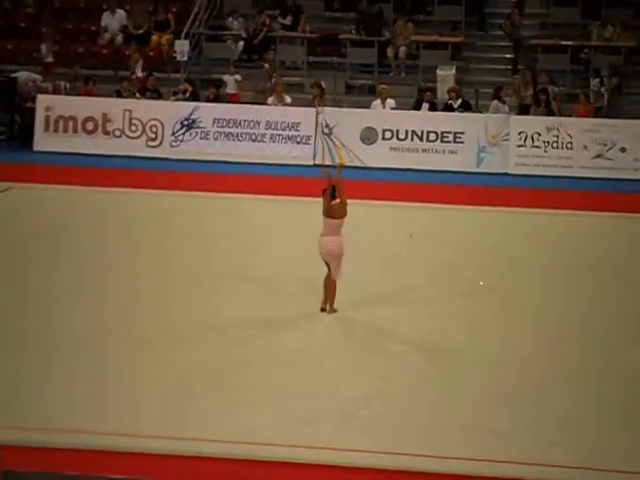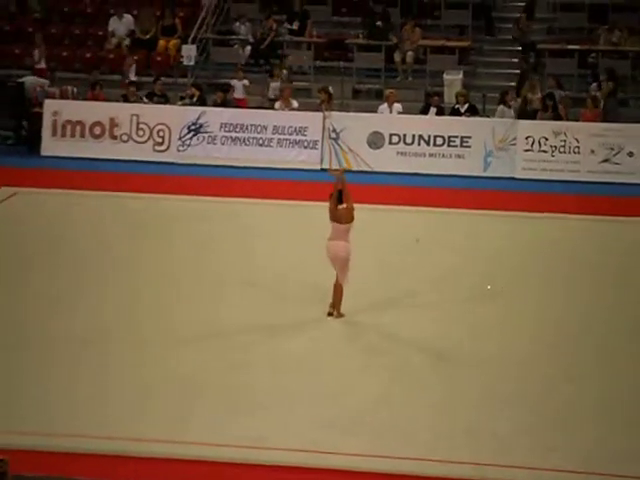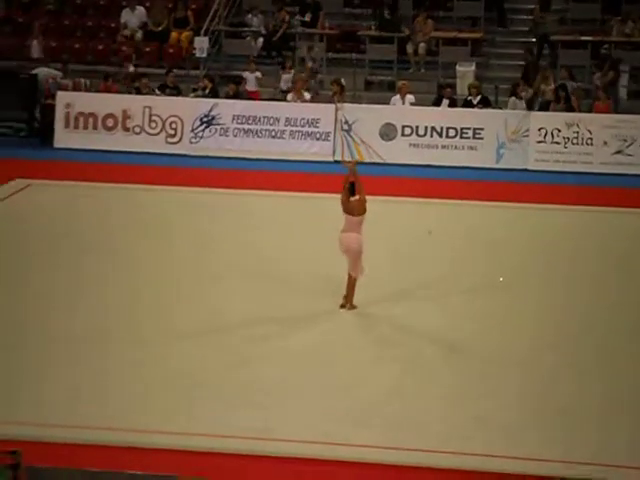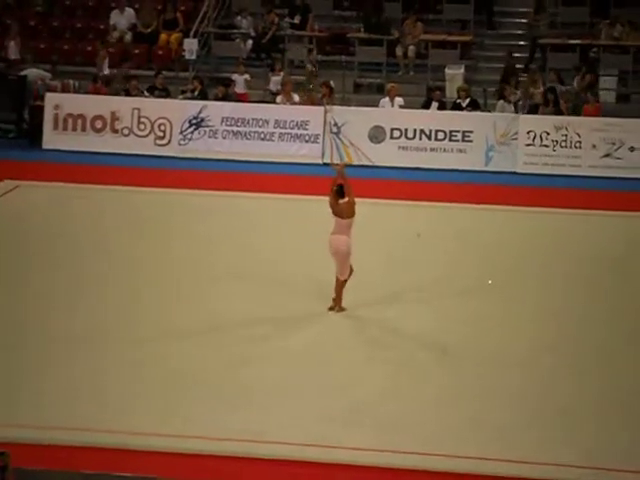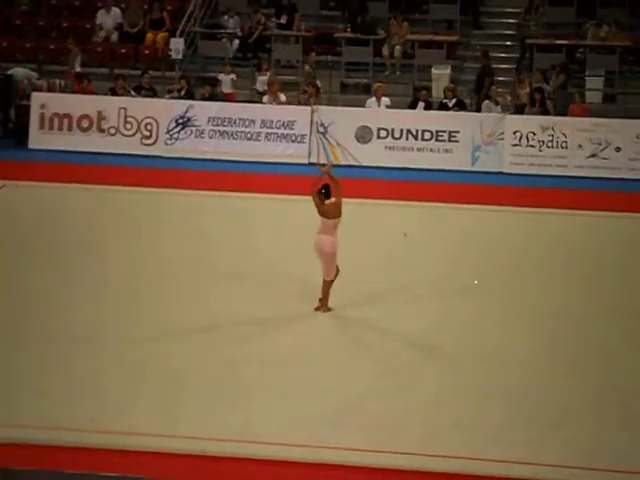
dt=0.2s
person 1, frame 1
left shoulder: (327, 208)
right shoulder: (343, 206)
left elbow: (329, 190)
right elbow: (340, 188)
left wrist: (329, 177)
right wrist: (338, 172)
left hip: (323, 241)
right hip: (336, 242)
left knee: (330, 272)
right knee: (334, 276)
left ankle: (324, 301)
right ankle: (330, 306)
person 1, frame 2
left shoulder: (333, 212)
right shoulder: (350, 211)
left elbow: (335, 194)
right elbow: (346, 193)
left wrist: (337, 180)
right wrist: (342, 178)
left hip: (331, 245)
right hip: (343, 247)
left knee: (339, 277)
right knee: (341, 280)
left ankle: (333, 306)
right ankle: (337, 311)
person 1, frame 3
left shoulder: (345, 204)
right shoulder: (362, 202)
left elbow: (345, 187)
right elbow: (359, 184)
left wrist: (349, 171)
right wrist: (354, 170)
left hip: (344, 237)
right hip: (355, 239)
left knee: (354, 270)
right knee: (354, 272)
left ankle: (347, 297)
right ankle: (349, 302)
person 1, frame 4
left shoulder: (334, 207)
right shoulder: (351, 205)
left elbow: (332, 190)
right elbow: (348, 187)
left wrist: (337, 174)
right wrist: (342, 173)
left hip: (334, 240)
right hip: (343, 242)
left knee: (347, 271)
right knee: (341, 275)
left ankle: (336, 299)
right ankle: (338, 304)
person 1, frame 5
left shoulder: (320, 207)
right shoulder: (338, 204)
left elbow: (312, 192)
right elbow: (338, 186)
left wrist: (321, 175)
right wrist: (329, 173)
left hip: (320, 240)
right hip: (329, 242)
left knee: (333, 271)
right knee: (328, 275)
left ankle: (323, 300)
right ankle: (324, 304)
